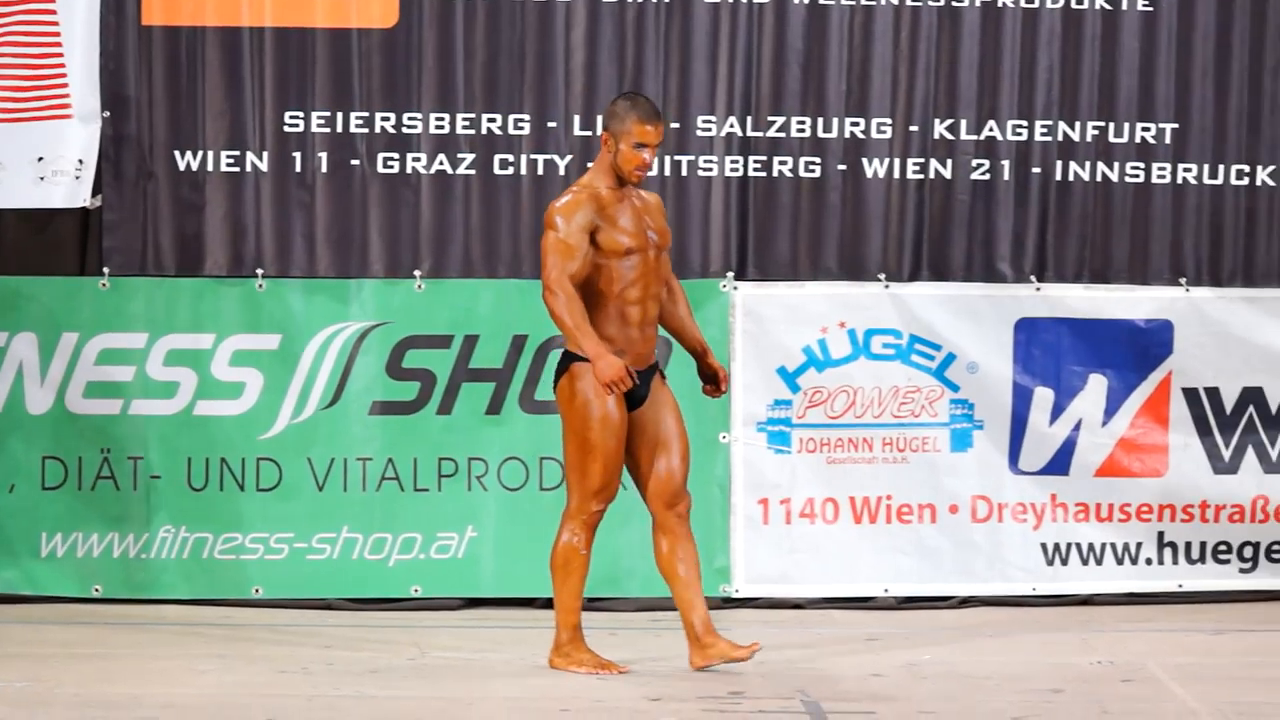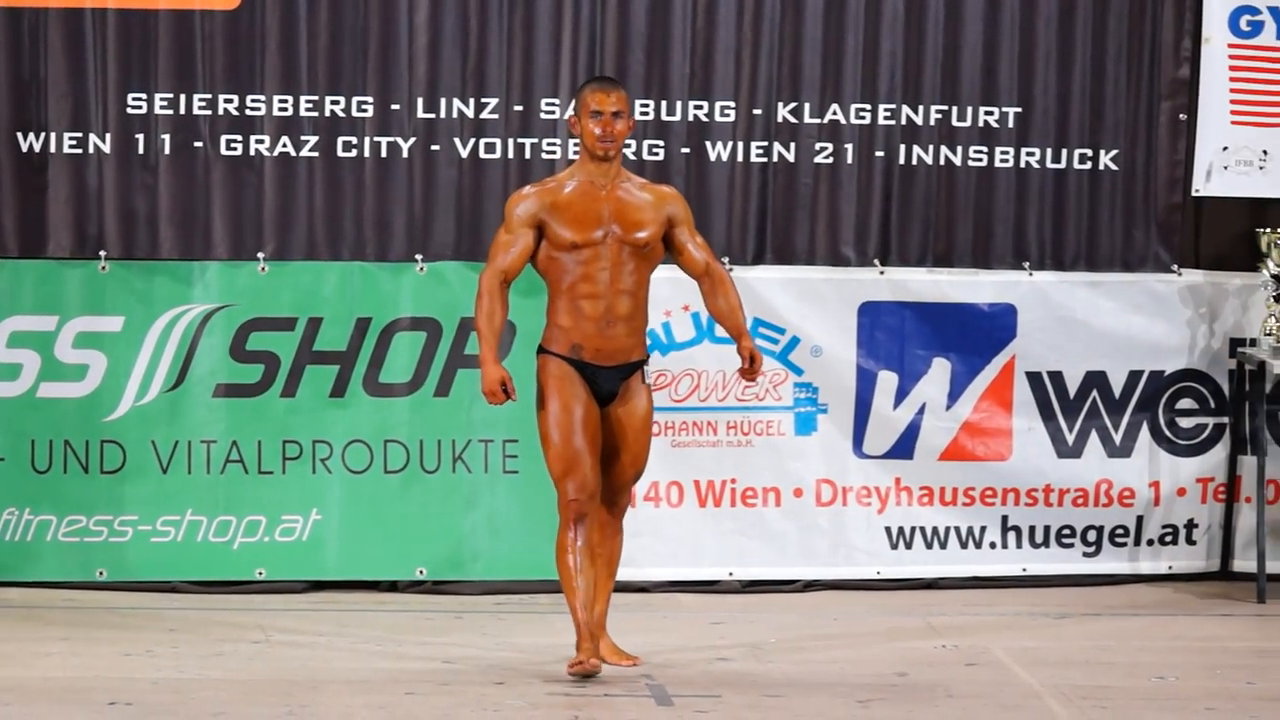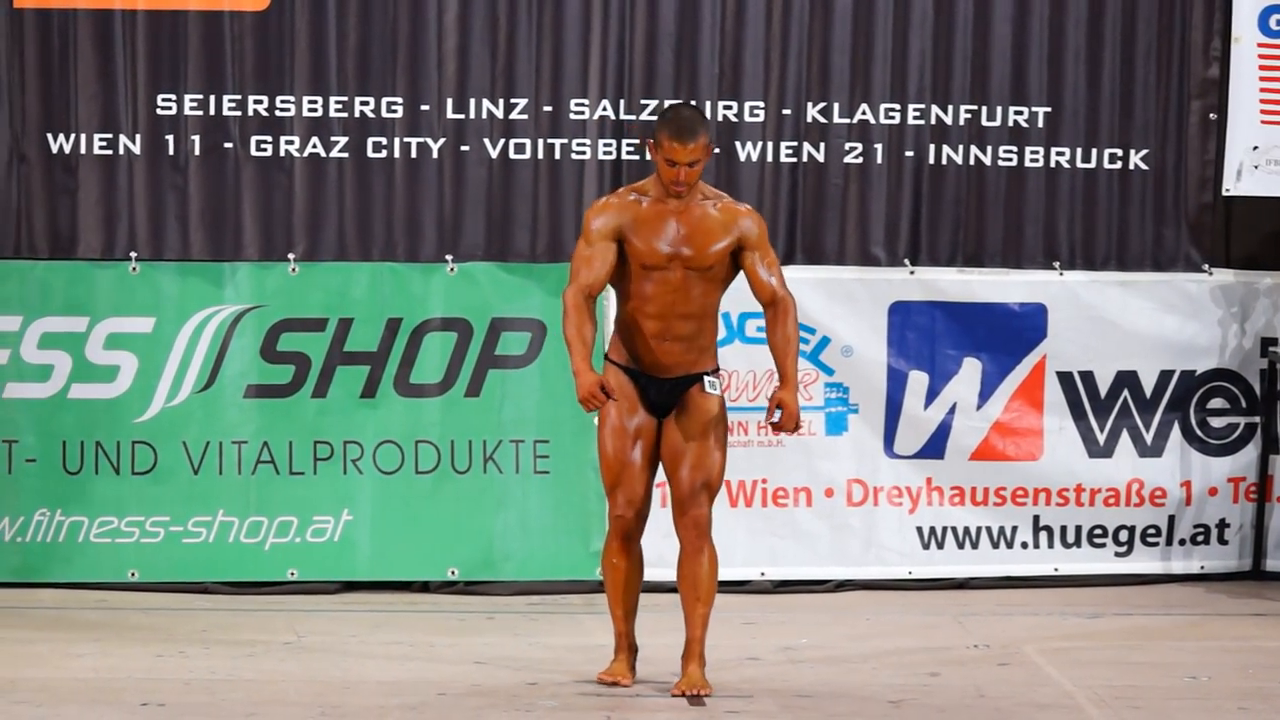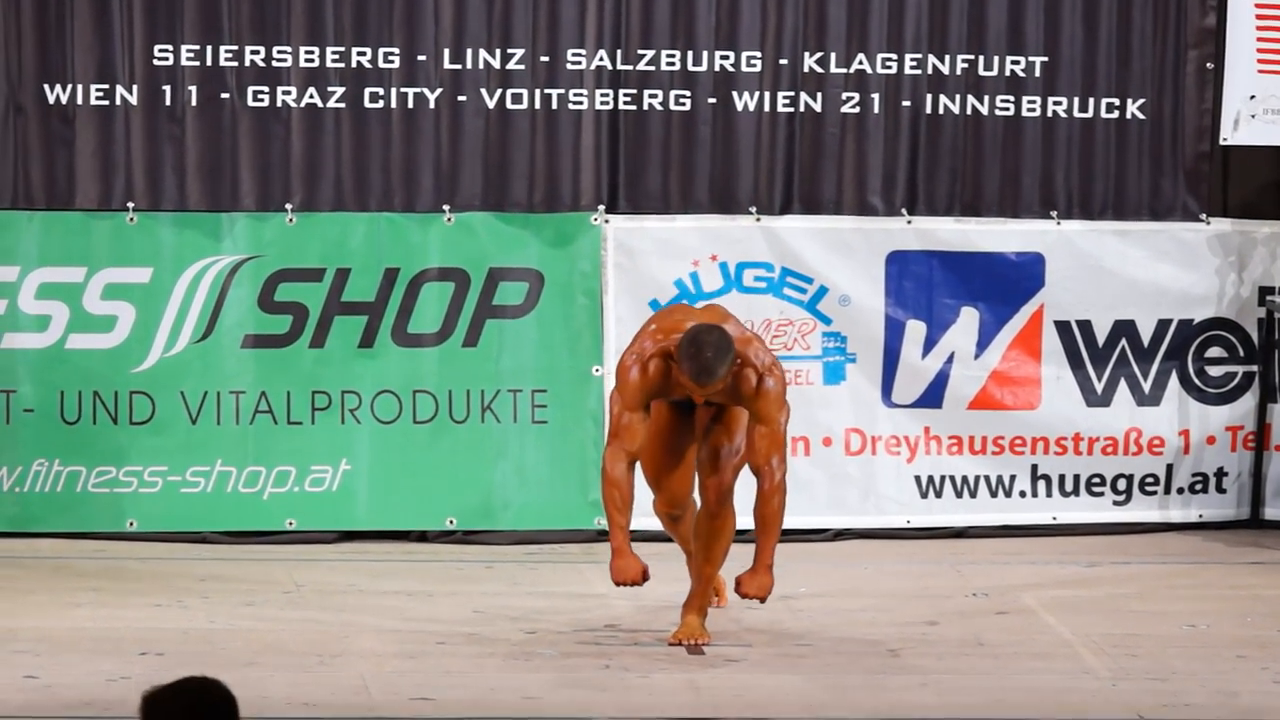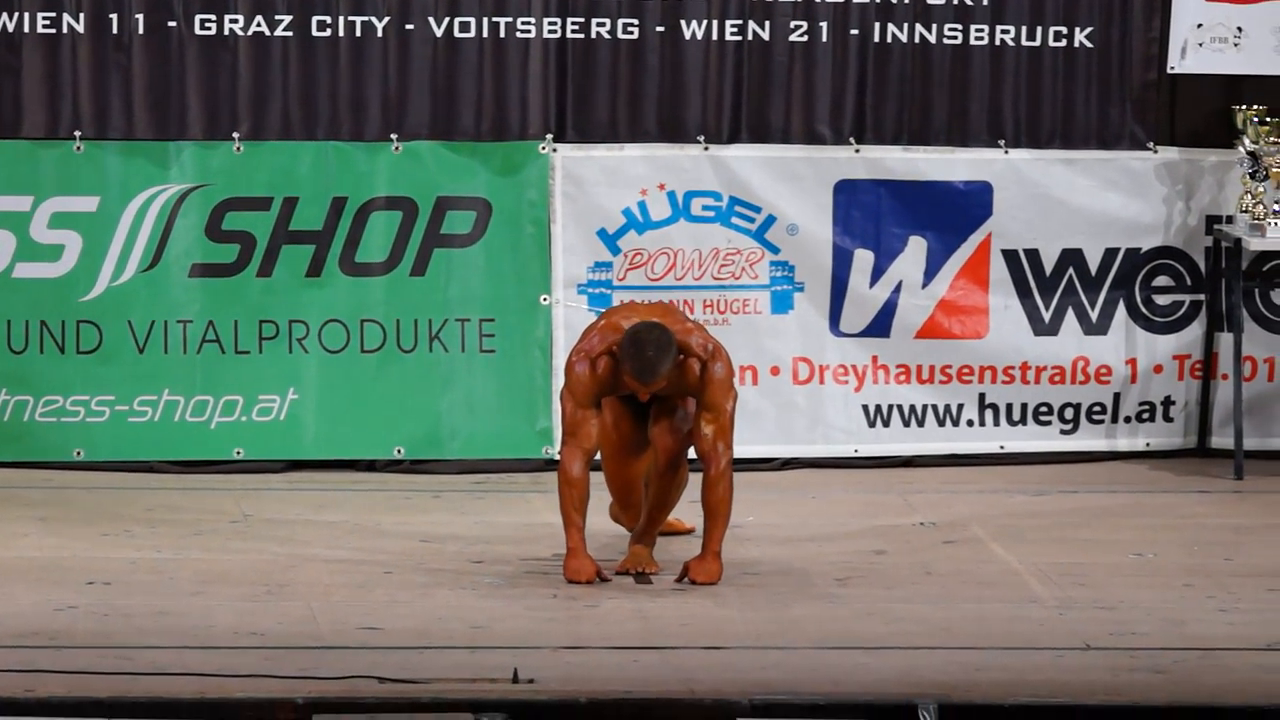
dt=0.7s
person 1, frame 1
left shoulder: (650, 206)
right shoulder: (574, 208)
right elbow: (557, 286)
left wrist: (702, 352)
right wrist: (597, 353)
left hip: (648, 377)
right hip: (592, 376)
left knee: (674, 506)
right knee: (588, 509)
left ankle: (703, 638)
right ankle: (566, 643)
person 1, frame 2
left shoulder: (662, 202)
right shoulder: (537, 201)
left elbow: (707, 271)
right elbow: (495, 278)
left wrist: (741, 335)
right wrist: (489, 358)
left hip: (630, 374)
right hip: (565, 368)
left knee: (612, 505)
right knee: (576, 502)
left ankle: (598, 632)
right ankle: (584, 643)
person 1, frame 3
left shoulder: (738, 220)
right shoulder: (612, 214)
left elbow: (777, 301)
right elbow: (579, 293)
left wrist: (788, 383)
right wrist: (582, 370)
left hip: (698, 386)
right hip: (627, 382)
left knee: (694, 522)
right knee: (625, 519)
left ankle: (694, 660)
right ankle: (624, 650)
person 1, frame 4
left shoulder: (761, 374)
right shoulder: (642, 364)
left elbow: (771, 472)
right elbow: (619, 455)
left wrist: (763, 566)
right wrist: (620, 550)
left hip: (730, 396)
right hip: (664, 393)
left knee: (717, 488)
right knee: (671, 500)
left ankle: (695, 610)
right ankle: (695, 557)
person 1, frame 5
left shoulder: (709, 362)
right shoulder: (588, 360)
left elbow: (718, 457)
right elbow: (575, 453)
left wrist: (710, 555)
right wrist: (575, 550)
left hip: (678, 392)
right hip: (616, 395)
left knee: (669, 448)
right knee: (631, 510)
left ankle: (644, 539)
right ankle: (627, 511)
